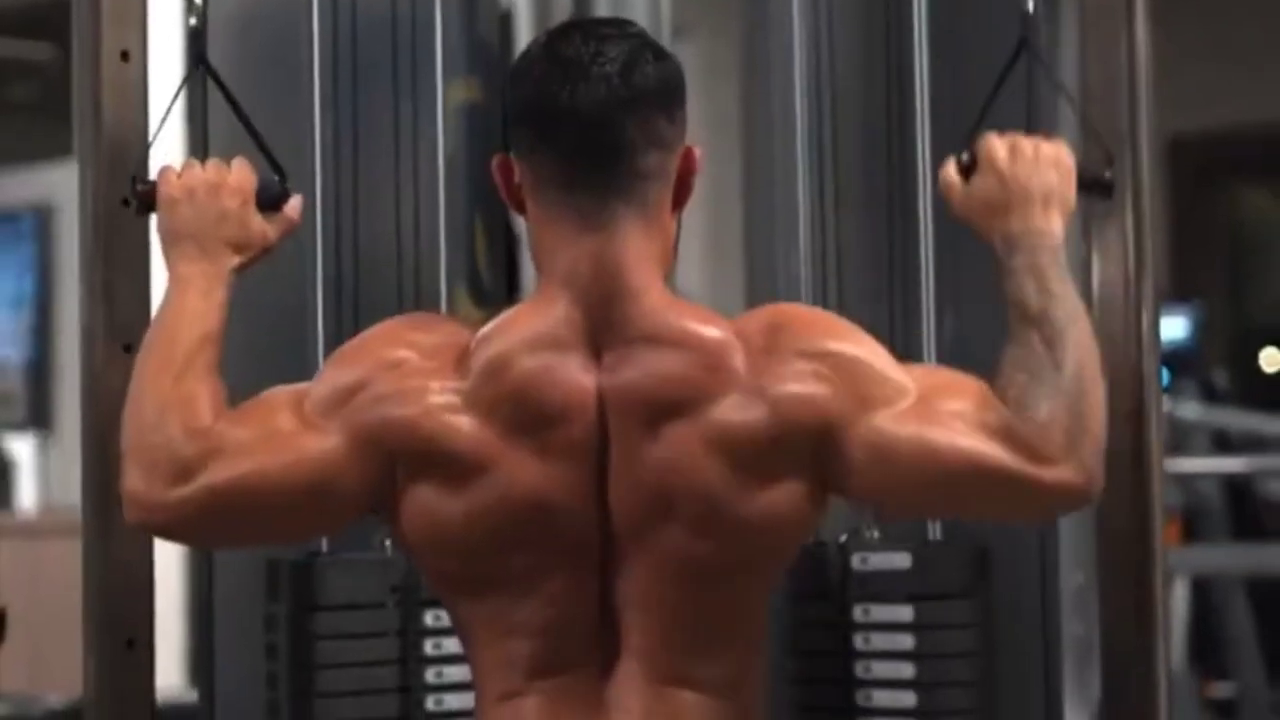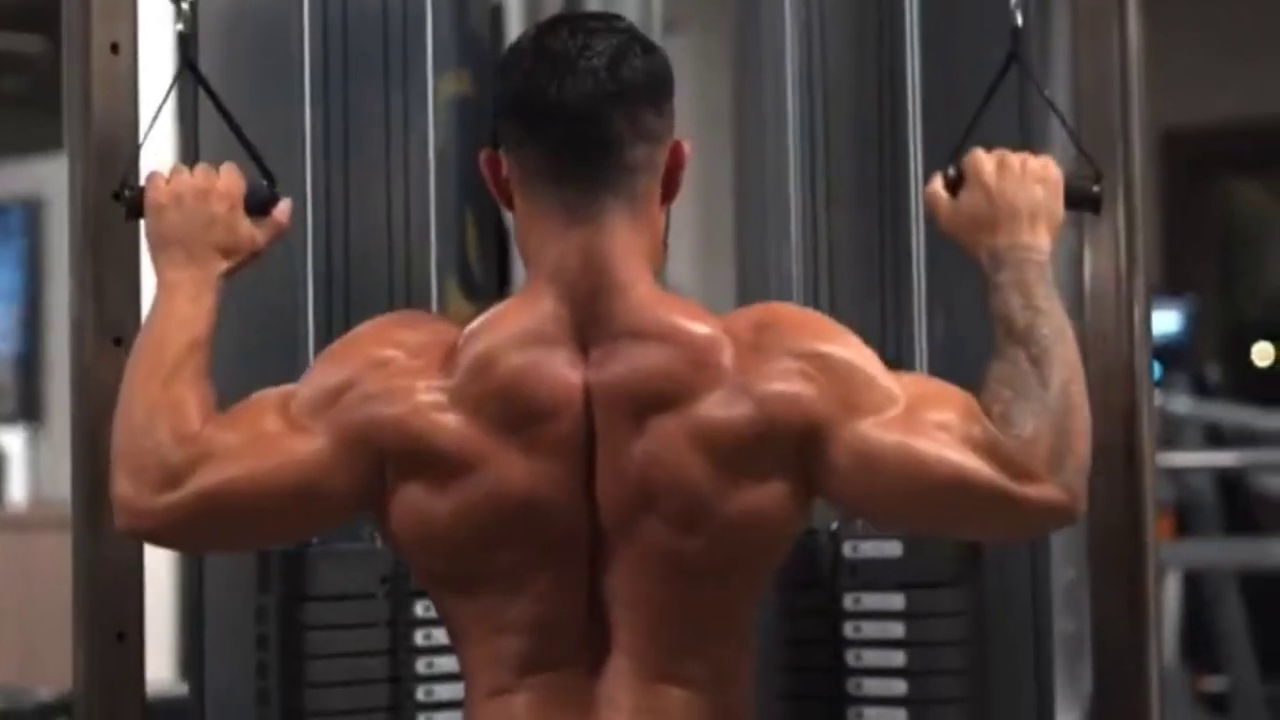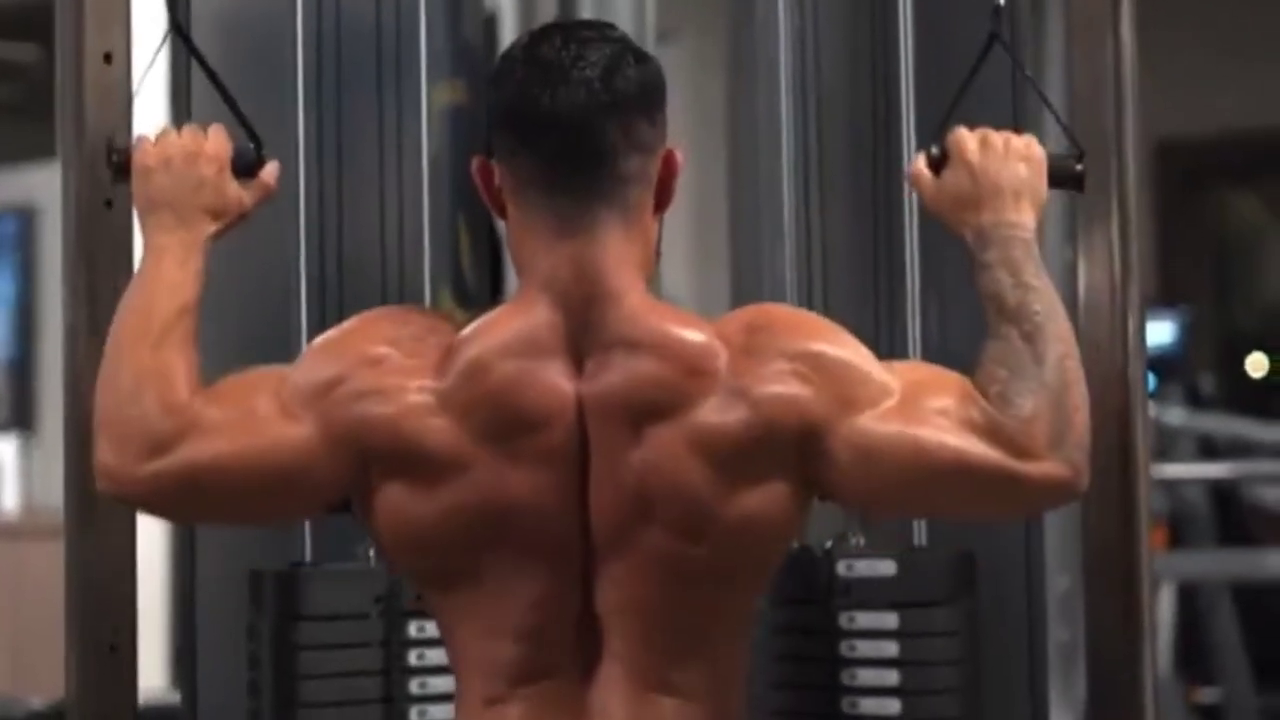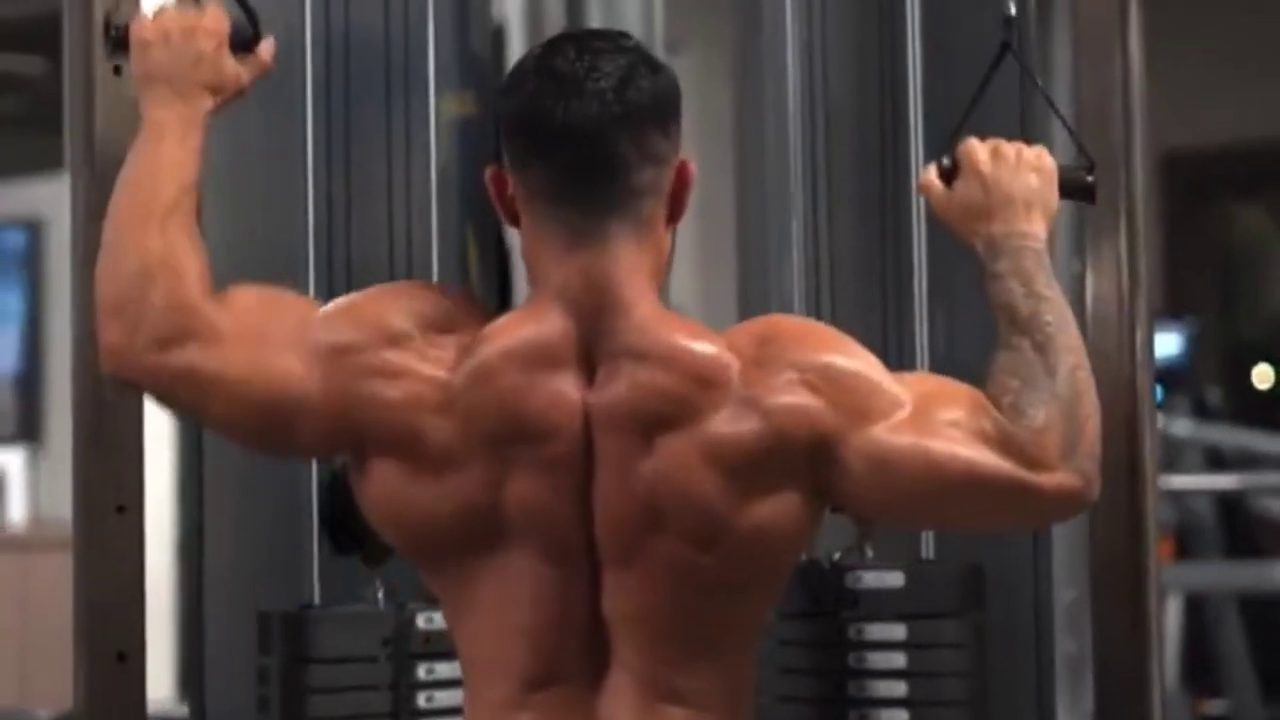
dt=0.2s
person 1, frame 1
left shoulder: (415, 388)
right shoulder: (788, 378)
left elbow: (166, 482)
right elbow: (1056, 460)
left wrist: (200, 265)
right wrist: (1030, 242)
person 1, frame 2
left shoulder: (403, 384)
right shoulder: (777, 373)
left elbow: (154, 490)
right elbow: (1039, 480)
left wrist: (189, 269)
right wrist: (1017, 254)
person 1, frame 3
left shoulder: (391, 385)
right shoulder: (771, 377)
left elbow: (137, 455)
right elbow: (1040, 458)
left wrist: (176, 232)
right wrist: (1004, 234)
person 1, frame 4
left shoulder: (403, 378)
right shoulder: (782, 388)
left elbow: (145, 333)
right elbow: (1051, 466)
left wrist: (175, 110)
right wrist: (1015, 242)
